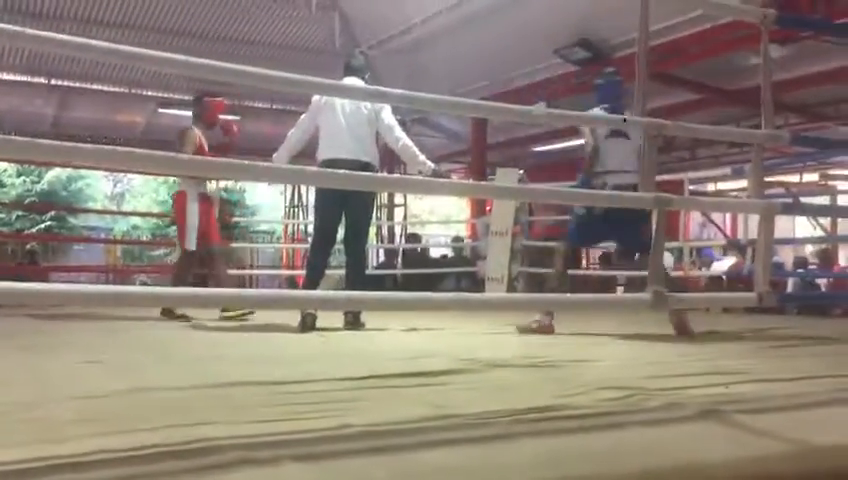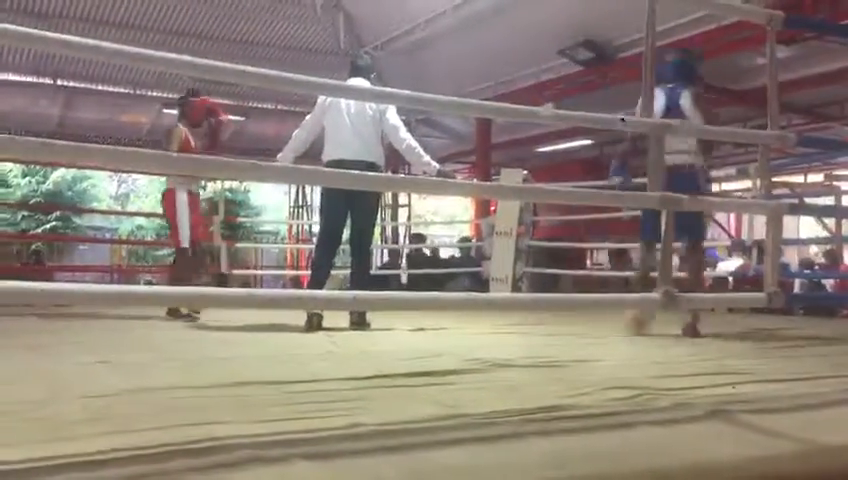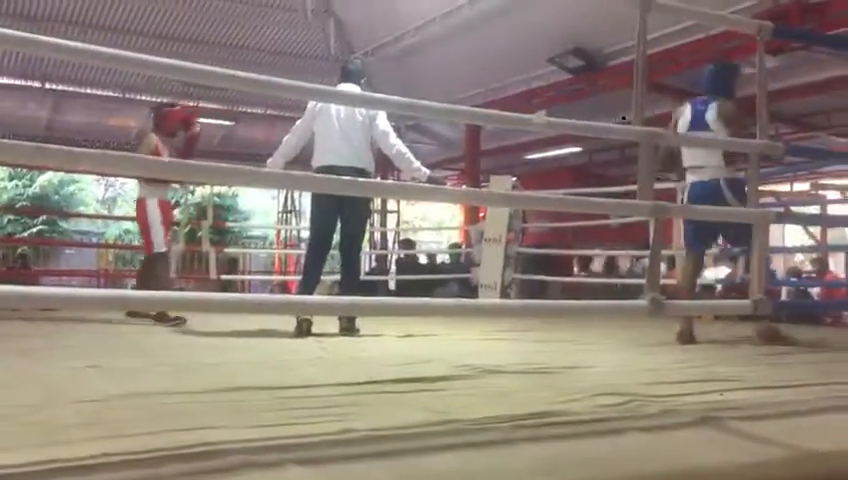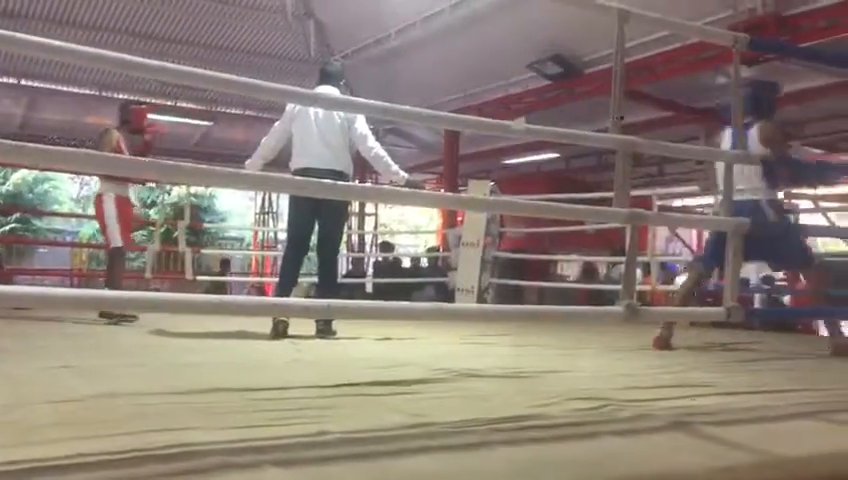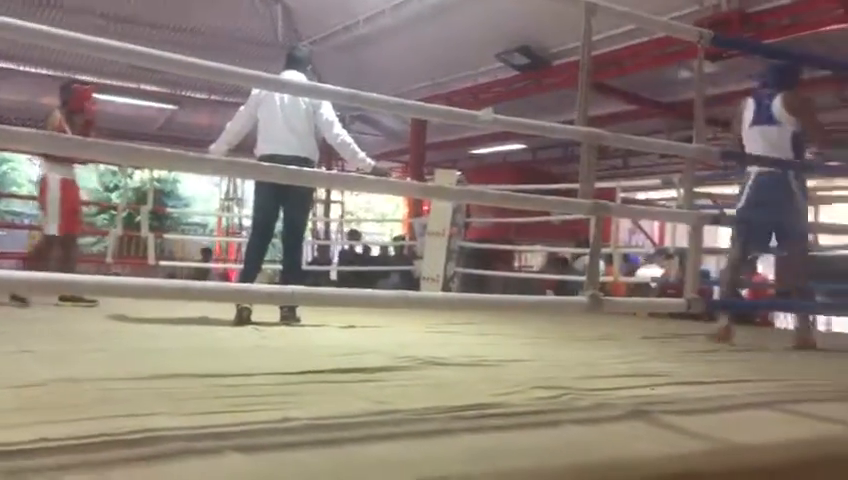
dt=0.2s
person 1, frame 1
left shoulder: (594, 117)
left elbow: (591, 152)
right elbow: (644, 156)
left wrist: (582, 184)
left hip: (604, 189)
right hip: (632, 193)
left knee: (565, 251)
right knee: (650, 257)
left ankle: (546, 318)
right ankle: (677, 319)
person 1, frame 2
left shoulder: (650, 97)
right shoulder: (694, 96)
left elbow: (634, 136)
right elbow: (707, 146)
left wrist: (619, 164)
left hip: (660, 175)
right hip: (692, 173)
left knee: (649, 244)
right knee: (694, 247)
left ankle: (643, 306)
right ankle: (692, 319)
person 1, frame 3
left shoulder: (682, 111)
right shoulder: (726, 109)
left elbow: (666, 156)
left hip: (695, 189)
right hip: (724, 186)
left knee: (692, 258)
left ankle: (685, 326)
person 1, frame 4
left shoulder: (726, 134)
right shoulder: (768, 130)
right elbow: (789, 171)
right wrist: (825, 173)
left hip: (732, 210)
right hip: (763, 209)
left knee: (700, 270)
right knee: (811, 269)
left ankle: (666, 332)
person 1, frame 5
left shoulder: (746, 104)
right shoulder: (793, 100)
right elbow: (820, 139)
left hip: (755, 181)
right hip: (785, 181)
left knee: (739, 253)
right knee: (797, 254)
left ankle: (726, 319)
right ankle: (803, 329)
person 2, frame 1
left shoulder: (323, 96)
right shoulder: (374, 98)
left elbow: (299, 132)
right elbow: (397, 138)
left wrist: (276, 162)
right wrist: (427, 167)
left hip: (330, 170)
right hip: (362, 172)
left knee: (322, 240)
right knee: (356, 242)
left ankle: (308, 307)
right ankle: (352, 311)
person 2, frame 2
left shoulder: (329, 96)
right shoulder: (379, 99)
left elbow: (305, 132)
right elbow: (401, 138)
left wrist: (281, 162)
right wrist: (432, 167)
left hip: (335, 171)
right hip: (367, 172)
left knee: (327, 240)
right knee: (361, 242)
left ankle: (313, 307)
right ankle: (358, 311)
person 2, frame 3
left shoulder: (319, 102)
right shoulder: (369, 105)
left elbow: (295, 138)
right elbow: (391, 143)
left wrist: (271, 166)
right wrist: (422, 173)
left hip: (325, 177)
right hip: (357, 178)
left knee: (317, 245)
right knee: (351, 248)
left ankle: (303, 313)
right ankle: (347, 316)
person 2, frame 4
left shoulder: (298, 104)
right shoulder: (348, 108)
left elbow: (273, 140)
right elbow: (369, 146)
left wrist: (249, 168)
right wrist: (400, 177)
left hip: (303, 179)
right hip: (335, 181)
left knee: (295, 247)
right knee: (328, 251)
left ankle: (280, 314)
right ankle: (324, 319)
person 2, frame 5
left shoulder: (264, 89)
left elbow: (238, 125)
right elbow: (335, 133)
left wrist: (213, 153)
right wrist: (366, 164)
left hip: (269, 165)
right hip: (300, 167)
left knee: (259, 234)
right knee: (293, 237)
left ankle: (243, 300)
right ankle: (288, 305)
person 3, frame 1
left shoulder: (202, 136)
right shoulder: (191, 133)
left wrist: (227, 140)
left hip: (202, 198)
right hip: (190, 197)
left knee: (214, 252)
right knee: (190, 252)
left ankle: (227, 305)
right ankle: (170, 306)
person 3, frame 2
left shoulder: (193, 134)
right shoulder: (178, 131)
left elbow: (210, 149)
left wrist: (216, 125)
left hip: (190, 194)
right hip: (179, 194)
left knee: (196, 249)
right knee: (184, 249)
right ankle: (175, 305)
person 3, frame 3
left shoulder: (168, 145)
right shoulder: (149, 140)
left elbow: (183, 159)
left wrist: (192, 137)
left hip: (162, 203)
right hip: (151, 203)
left knee: (154, 256)
right knee: (159, 255)
right ankle: (162, 310)
person 3, frame 4
left shoulder: (129, 141)
right shoulder: (111, 136)
left wrist: (146, 146)
left hip: (124, 200)
right hip: (109, 199)
left knee: (118, 252)
right knee: (117, 250)
person 3, frame 5
left shoulder: (74, 122)
right shoulder: (55, 117)
left wrist: (88, 124)
right wrist: (74, 155)
left hip: (69, 183)
right hip: (55, 182)
left knee: (70, 238)
right knee: (52, 237)
